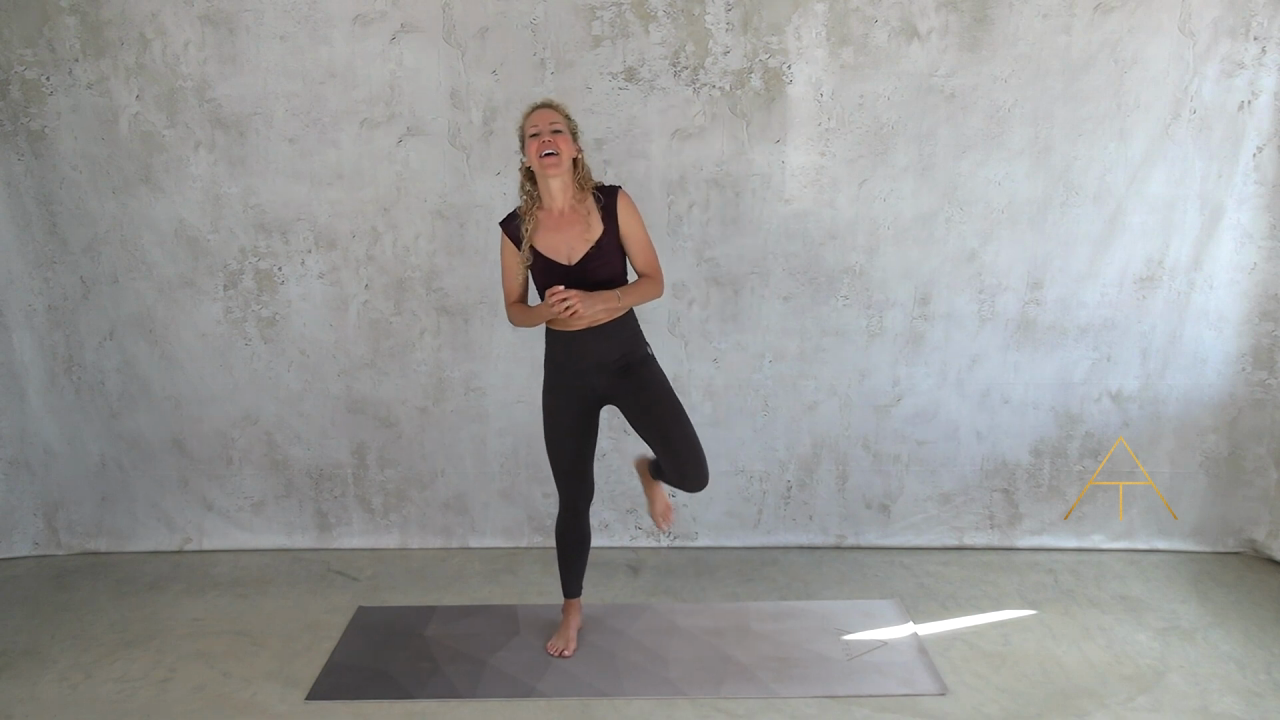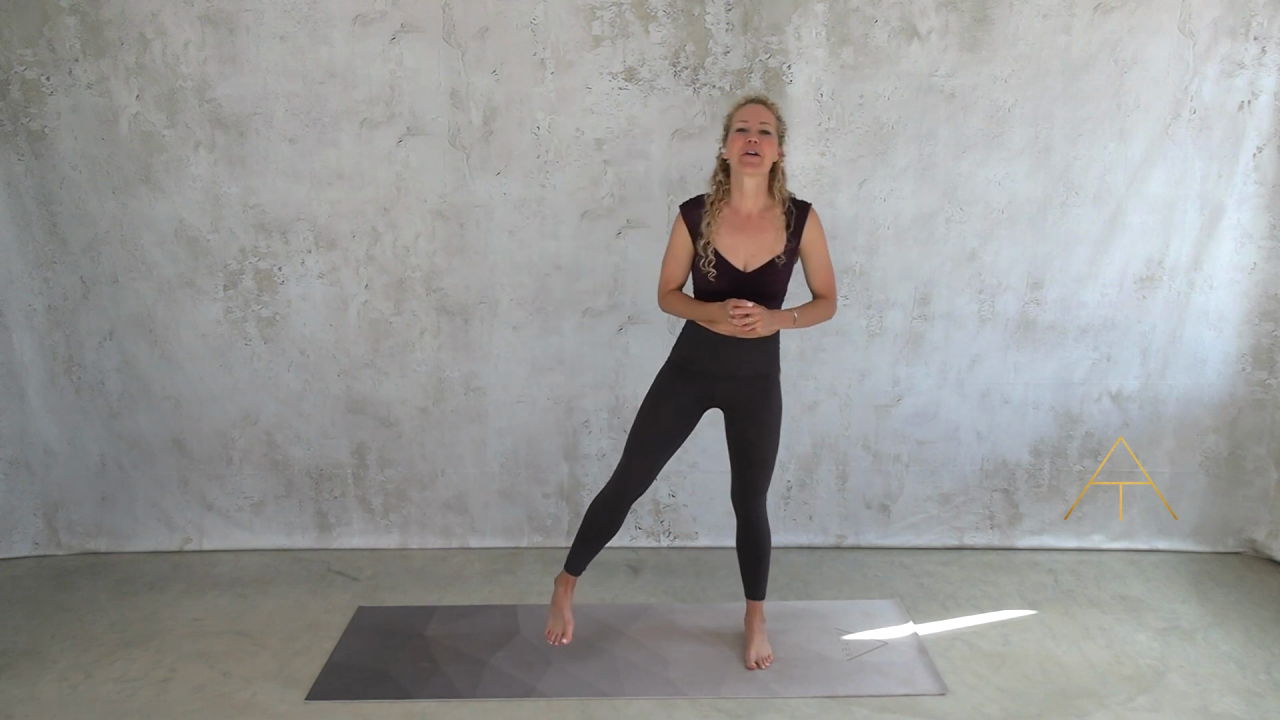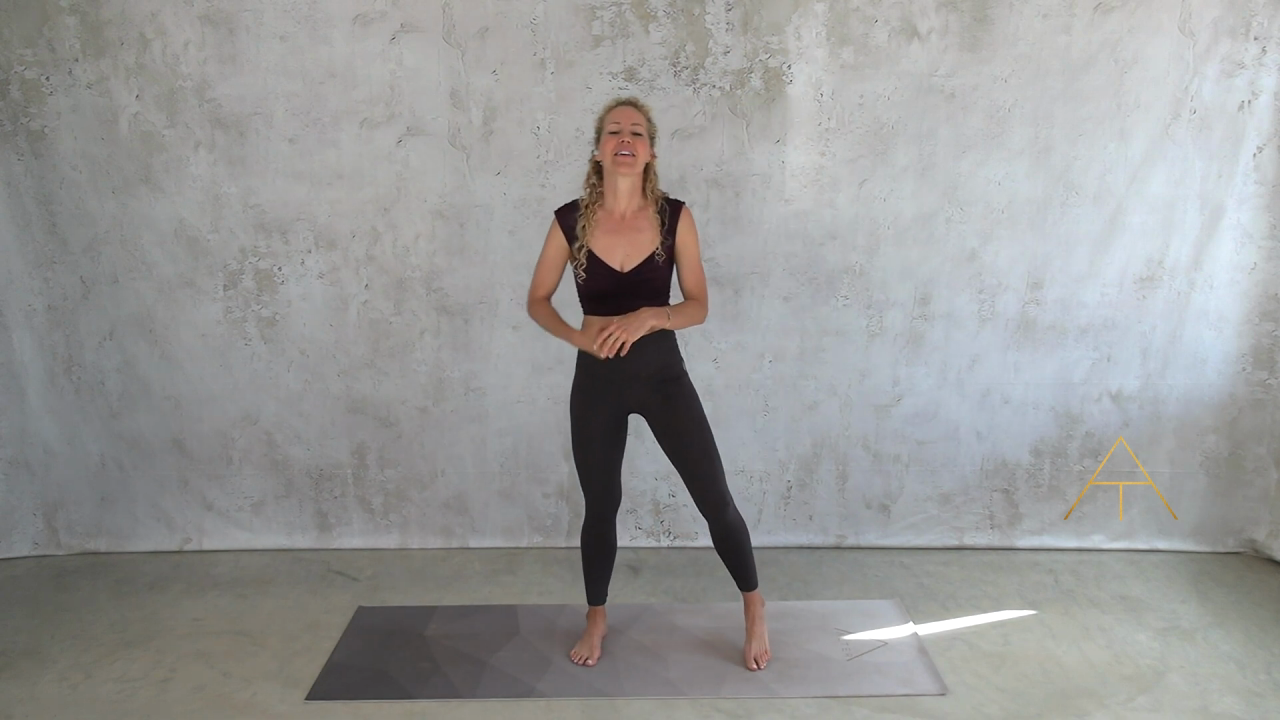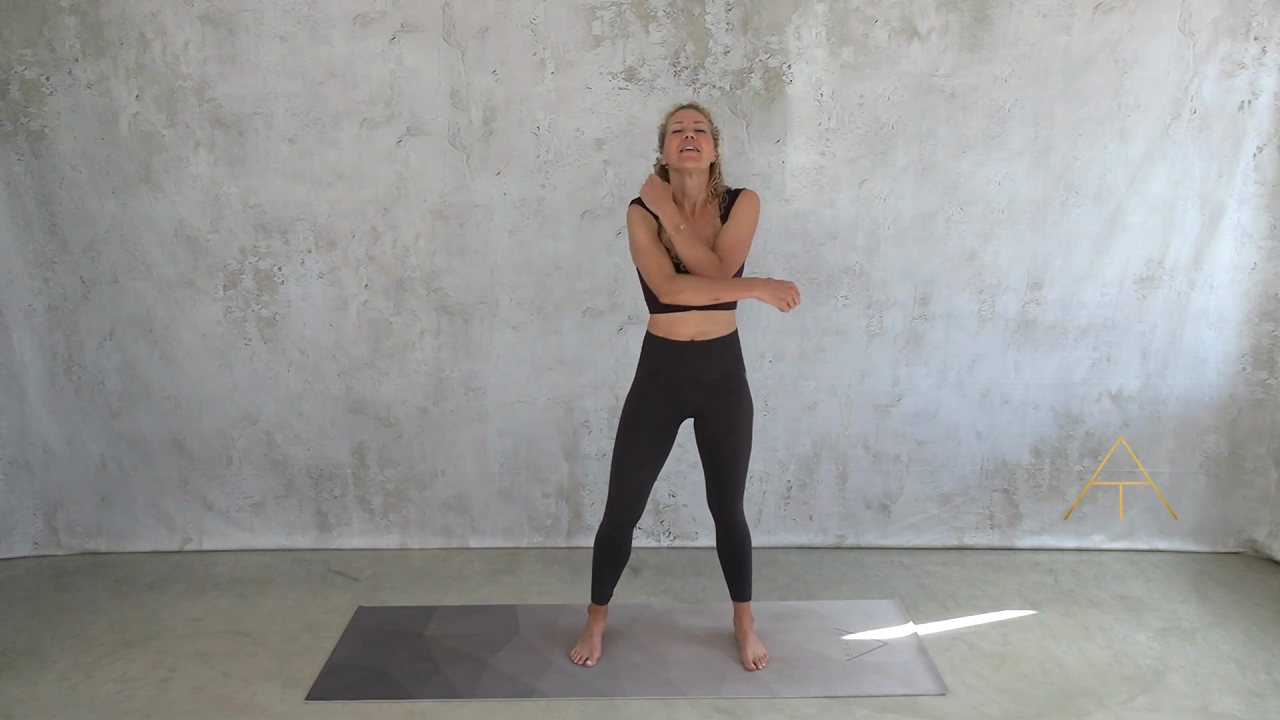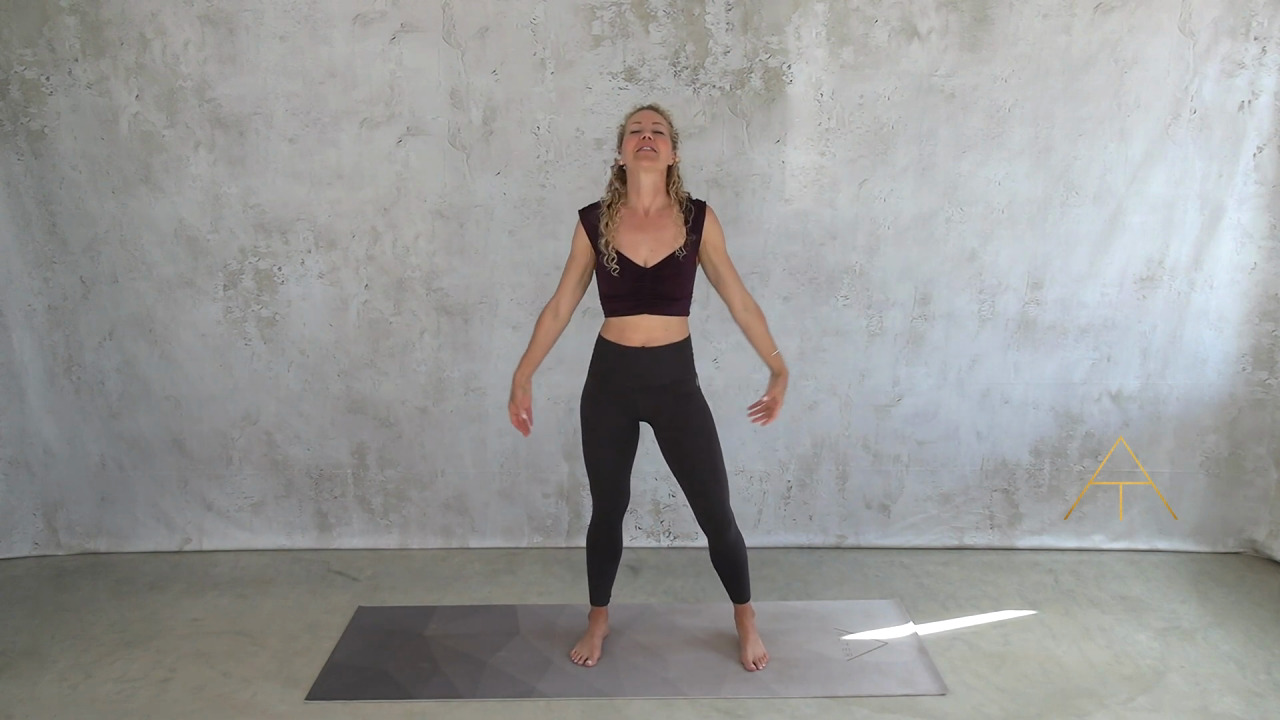
dt=1s
person 1, frame 1
left shoulder: (614, 202)
right shoulder: (516, 228)
left elbow: (653, 281)
right elbow: (515, 309)
left wrist: (596, 301)
right wrist: (545, 311)
left hip: (628, 355)
right hip: (565, 367)
left knee: (691, 474)
right knee: (574, 498)
left ankle: (651, 471)
right ankle: (571, 611)
person 1, frame 2
left shoulder: (800, 219)
right shoulder: (694, 215)
left elbow: (826, 301)
right elbow: (667, 295)
left wrist: (778, 318)
right wrist: (717, 311)
left hip: (758, 374)
right hip: (692, 363)
left knee: (750, 503)
right knee: (628, 481)
left ankle: (755, 619)
right ankle: (566, 583)
person 1, frame 3
left shoulder: (675, 216)
right shoulder: (570, 220)
left elbow: (698, 305)
right elbow: (537, 301)
left wrist: (647, 317)
right wrist: (575, 336)
left hip: (661, 369)
right hip: (596, 375)
left knee: (713, 495)
right knee: (601, 504)
left ankle: (753, 605)
right ankle: (596, 618)
person 1, frame 4
left shoulder: (742, 203)
right shoulder: (642, 211)
left elbow: (718, 269)
right elbow: (670, 288)
left wrist: (671, 212)
right wrist: (762, 287)
left hip: (722, 372)
right hip: (659, 372)
left knee: (728, 507)
right knee: (622, 507)
left ankle: (744, 621)
right ankle: (596, 618)
person 1, frame 5
left shoulder: (699, 218)
right shoulder: (594, 221)
left elbow: (738, 298)
right elbow: (560, 305)
left wrist: (777, 368)
right wrist: (522, 377)
left hip: (675, 379)
right hip: (610, 378)
left knee: (716, 511)
right knee: (607, 509)
left ankle: (745, 620)
right ankle: (598, 619)
